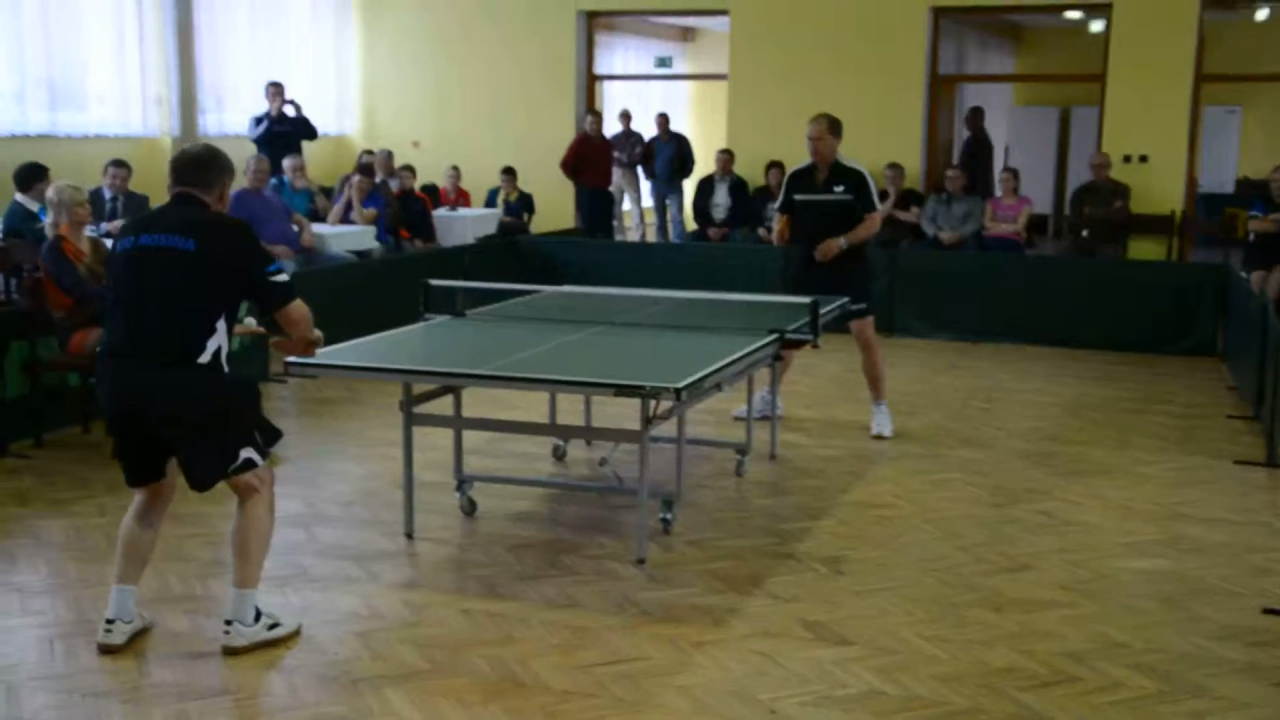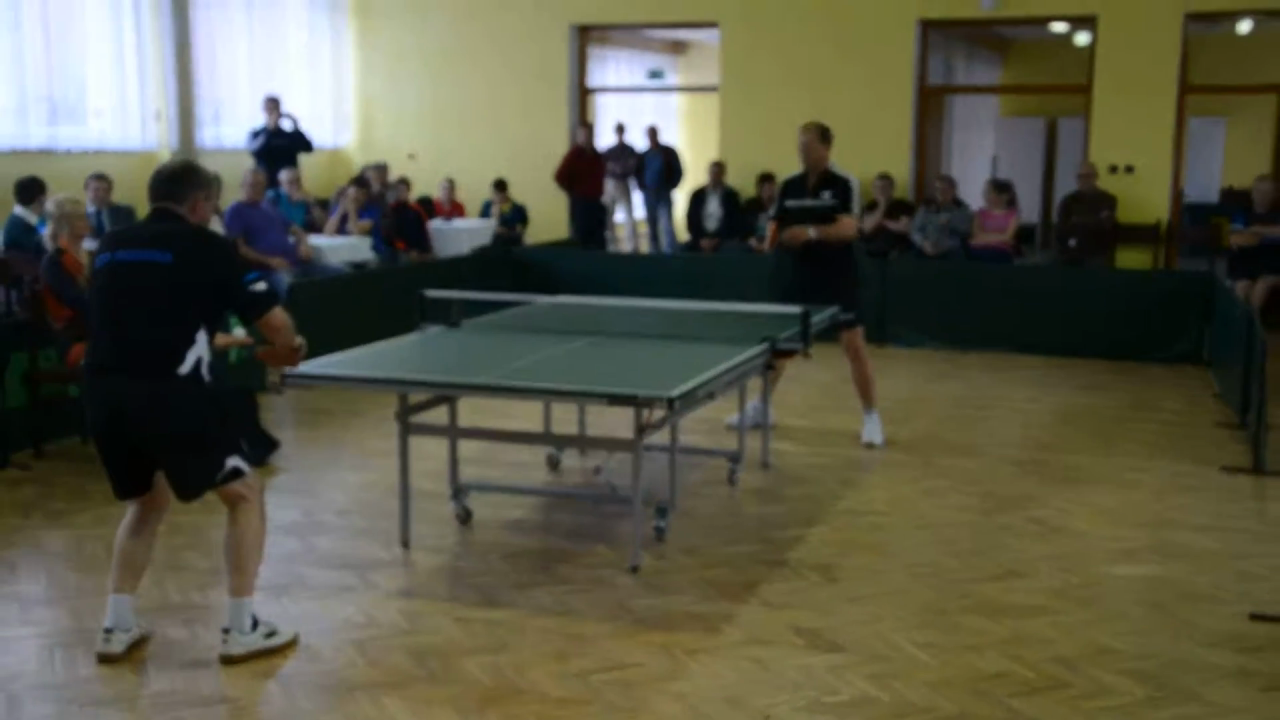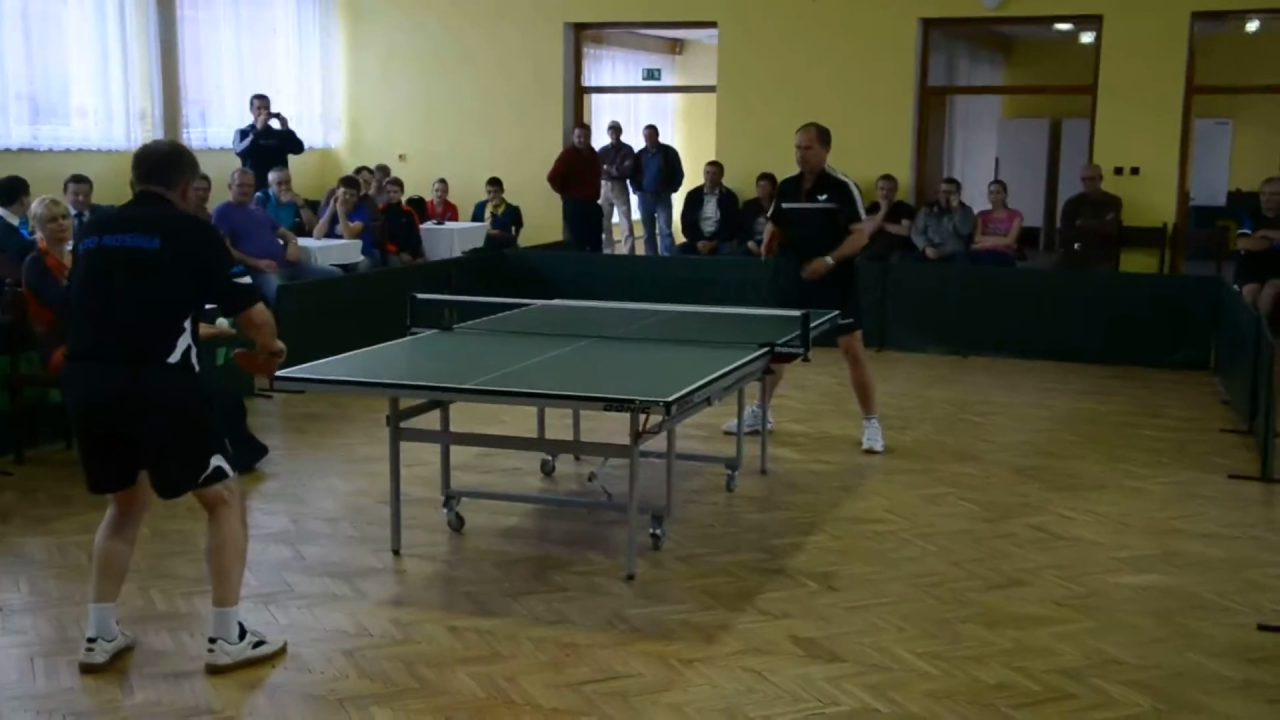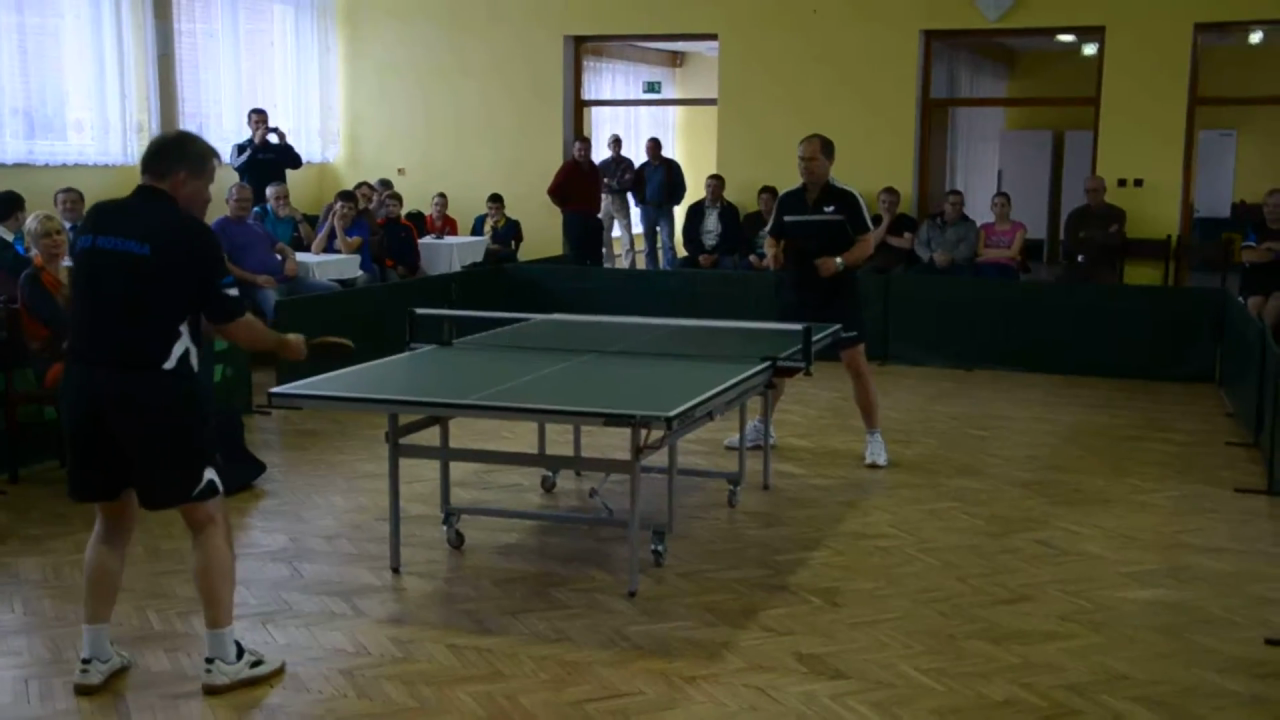
dt=0.7s
person 1, frame 1
left shoulder: (131, 232)
right shoulder: (228, 234)
right elbow: (295, 315)
right wrist: (304, 340)
left hip: (119, 380)
right hip: (187, 383)
left knee: (153, 490)
right knee: (256, 485)
left ankle: (118, 617)
right ankle: (242, 620)
person 1, frame 2
left shoulder: (111, 248)
right shoulder: (204, 246)
right elbow: (275, 322)
right wrist: (288, 347)
left hip: (104, 395)
right hip: (169, 395)
left knee: (148, 501)
right knee: (245, 494)
left ankle: (116, 628)
right ankle: (241, 629)
person 1, frame 3
left shoulder: (94, 232)
right shoulder: (192, 231)
right elbow: (254, 315)
right wrist: (270, 347)
left hip: (88, 383)
right hip: (157, 385)
left knee: (126, 503)
right knee: (226, 499)
left ankle: (99, 636)
right ankle: (227, 639)
person 1, frame 4
left shoulder: (95, 221)
right shoulder: (188, 233)
right elbow: (233, 324)
left wrist: (186, 322)
right wrist: (285, 345)
left hip: (85, 385)
right hip: (154, 390)
left knee: (113, 519)
right knee: (208, 518)
left ankle: (94, 657)
right ankle: (223, 658)
person 2, frame 1
left shoulder: (856, 177)
right shoulder: (795, 177)
left elbow: (873, 223)
right elbow: (783, 215)
left wrist: (842, 242)
right wrist: (780, 231)
left hip: (848, 270)
right hip: (804, 269)
left knee: (865, 337)
left ankle: (880, 409)
right ankle: (769, 397)
person 2, frame 2
left shoulder: (843, 185)
right shoulder: (789, 186)
left elbow: (848, 229)
right elbow: (778, 224)
left wrist: (811, 232)
right wrist: (773, 238)
left hip: (836, 278)
right hip: (797, 277)
left knee: (854, 346)
left ankle: (871, 417)
right ankle: (761, 406)
person 2, frame 3
left shoulder: (842, 187)
right shoulder: (786, 187)
left elbow: (860, 234)
right elbow: (775, 224)
left wrist: (830, 260)
right wrist: (769, 240)
left hip: (835, 283)
right hip: (793, 282)
left knee: (853, 351)
left ankle: (871, 424)
right ankle: (760, 412)
person 2, frame 4
left shoulder: (847, 199)
right shoulder: (786, 200)
left elbow: (866, 244)
right elbow: (772, 239)
left wrist: (839, 262)
right wrist: (773, 254)
left hip: (838, 296)
right hip: (795, 295)
left knee: (856, 365)
left ankle: (874, 438)
right ankle: (762, 427)
